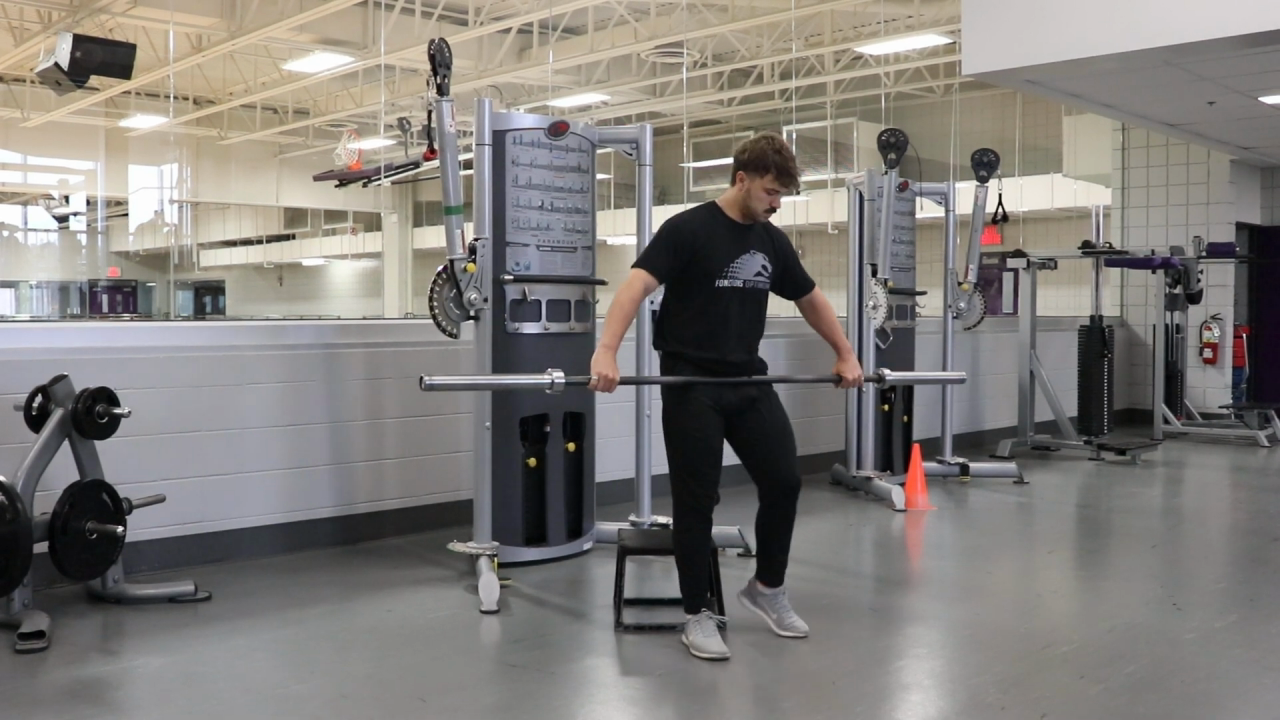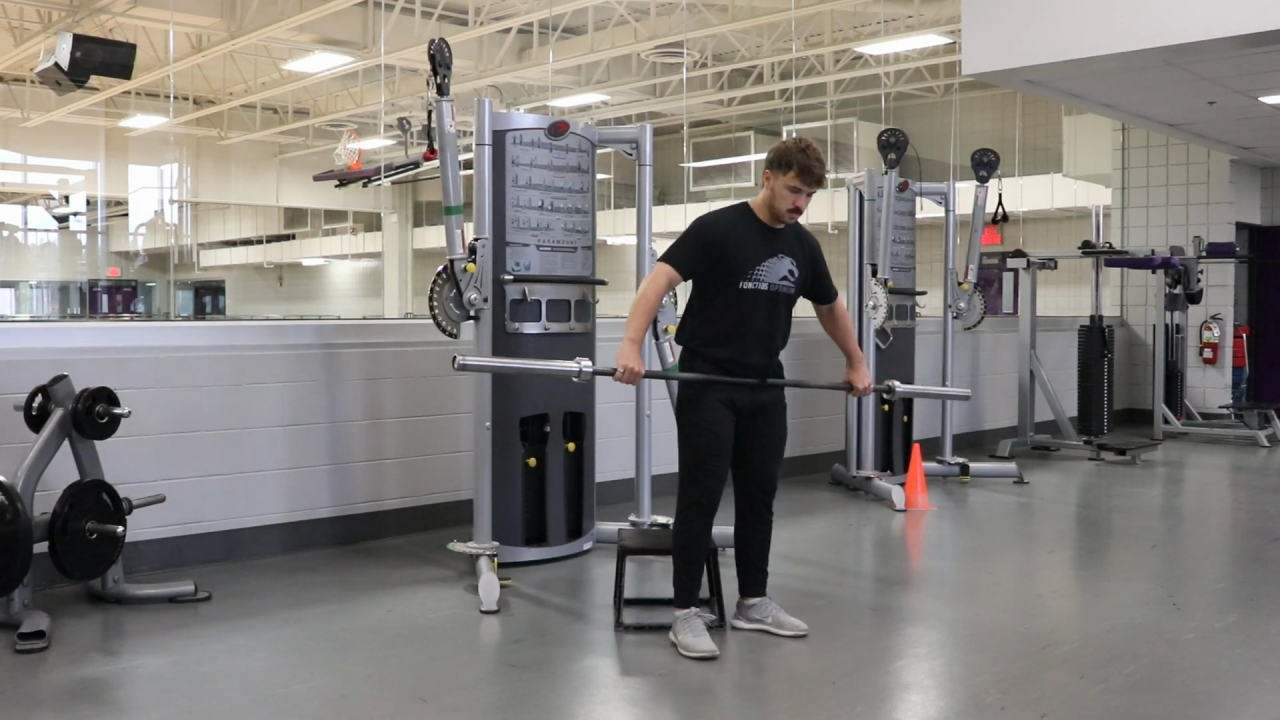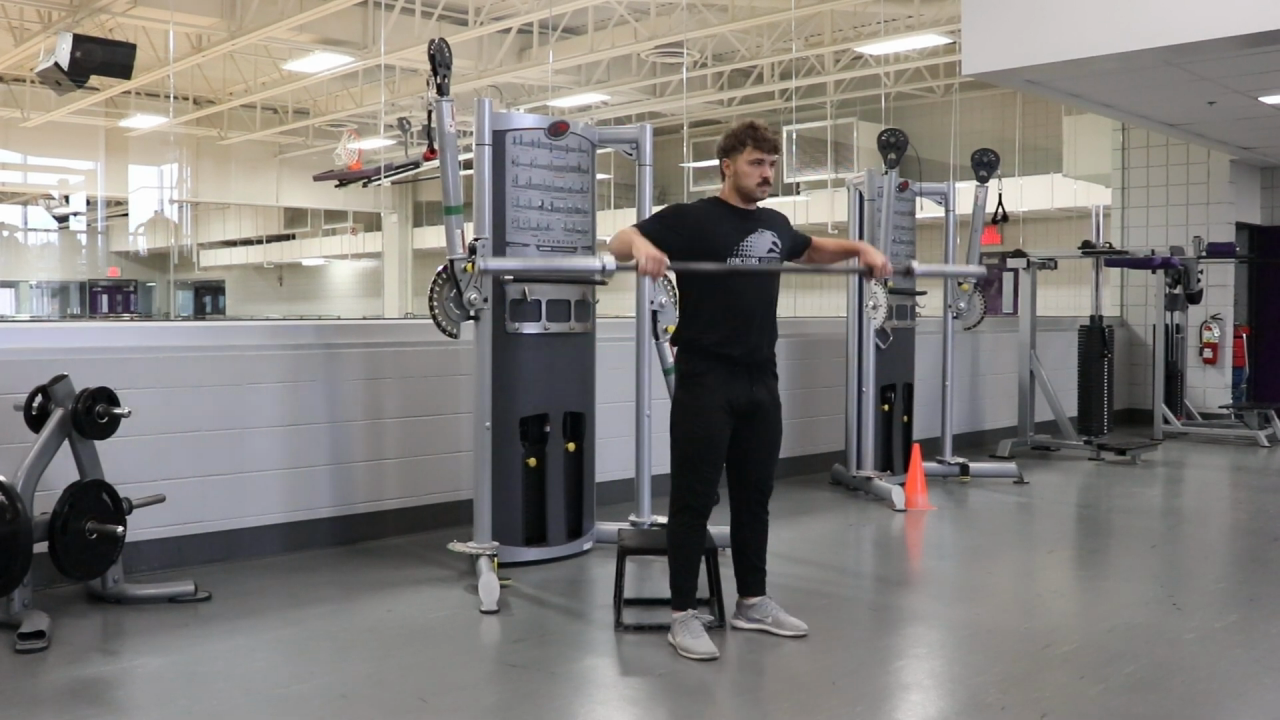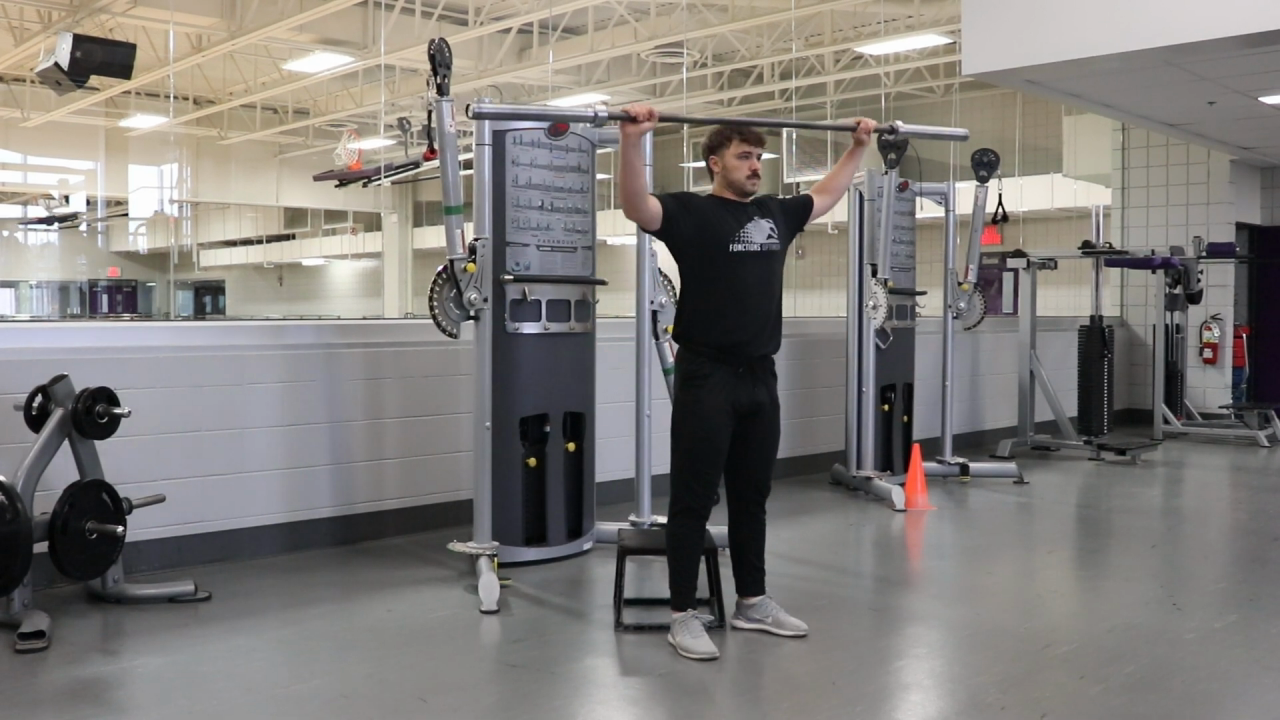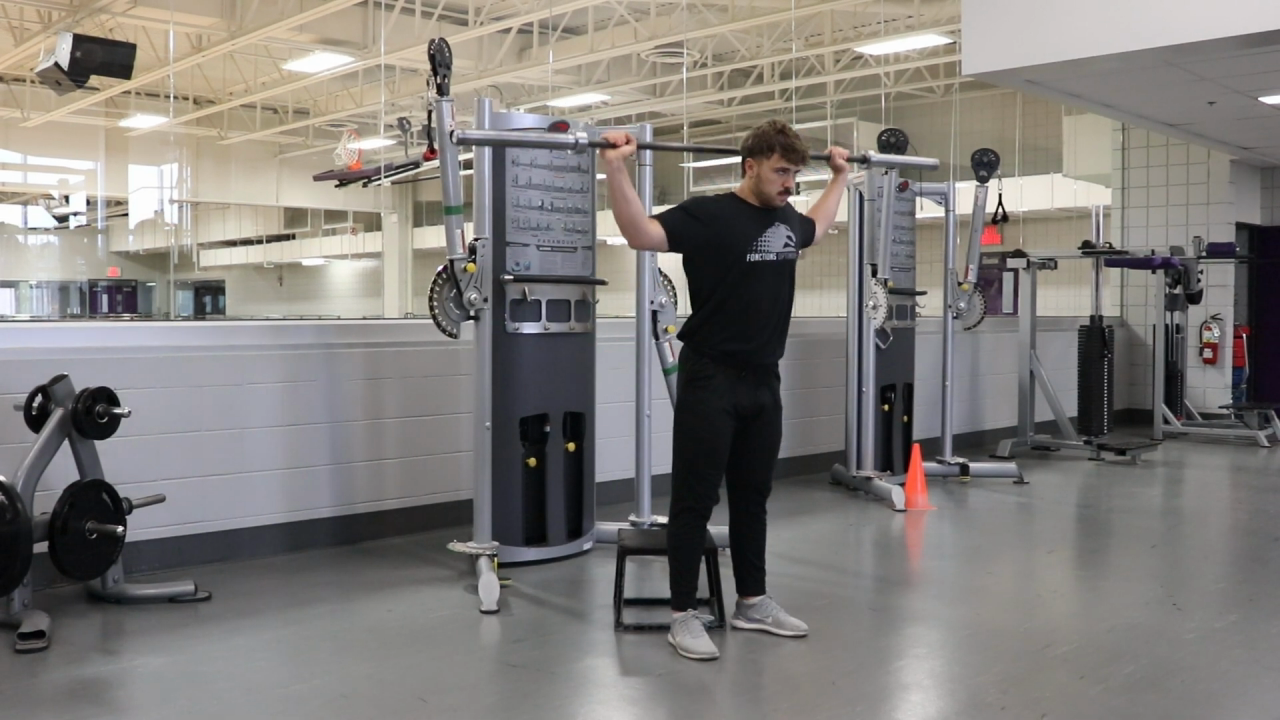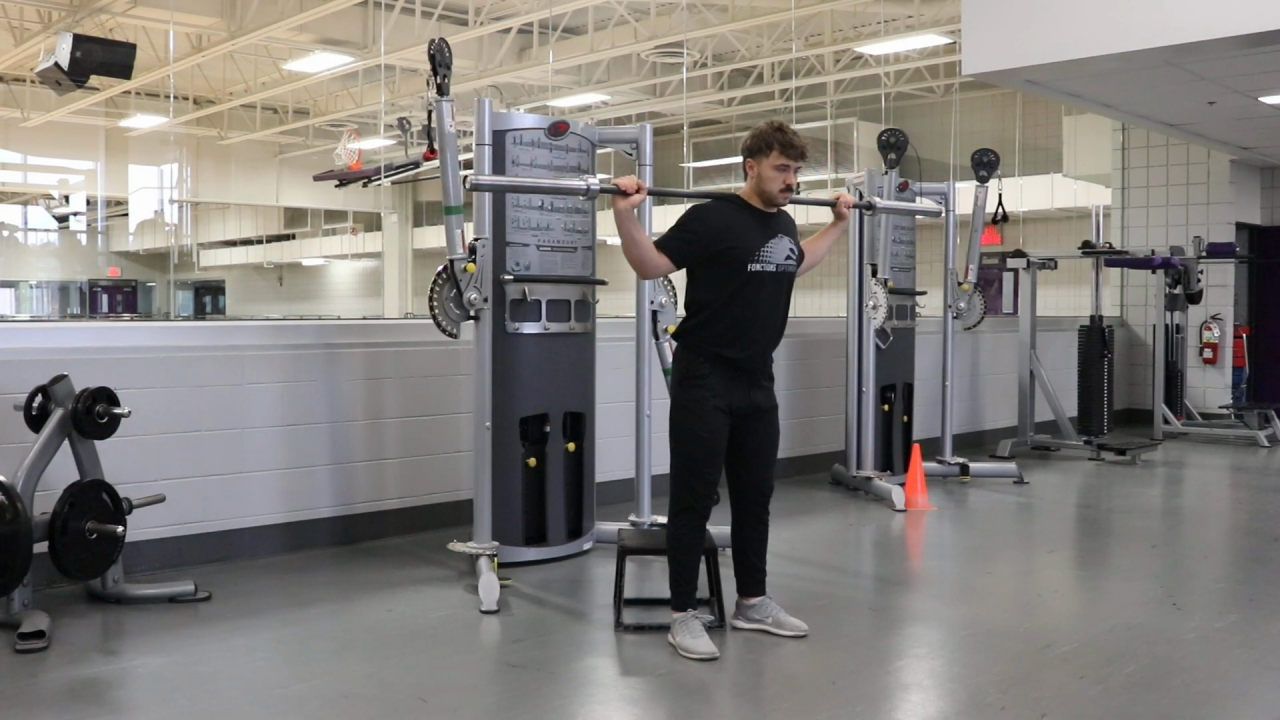
dt=0.4s
person 1, frame 1
left shoulder: (773, 241)
right shoulder: (688, 230)
left elbow: (811, 298)
right elbow: (636, 284)
left wrist: (846, 355)
right wrist: (607, 350)
left hip: (749, 381)
right hip: (692, 384)
left knee: (783, 483)
right knee: (696, 501)
left ankle: (767, 587)
right ankle: (697, 614)
person 1, frame 2
left shoulder: (804, 246)
right shoulder: (717, 229)
left elbow: (830, 307)
right elbow: (660, 279)
left wrist: (856, 363)
right wrist: (631, 344)
left hip: (765, 386)
right hip: (708, 382)
left knee: (759, 496)
right knee: (700, 495)
left ankle: (753, 601)
right ankle: (686, 612)
person 1, frame 3
left shoulder: (774, 224)
right shoulder: (693, 218)
left elbow: (812, 249)
right elbow: (624, 241)
left wrist: (859, 249)
right wrist: (641, 249)
left hip: (760, 380)
right hip: (705, 380)
left knee: (754, 495)
right knee: (694, 499)
left ankle: (752, 600)
right ankle: (683, 614)
person 1, frame 4
left shoulder: (774, 213)
right shoulder: (691, 212)
left elbow: (826, 195)
right elbow: (635, 206)
left wrist: (858, 146)
right wrist: (630, 138)
left hip: (760, 378)
right hip: (707, 379)
left knee: (752, 497)
right knee: (694, 500)
left ankle: (752, 601)
right ankle: (683, 615)
person 1, frame 5
left shoulder: (786, 219)
right shoulder: (708, 214)
left elbow: (820, 223)
right elbow: (639, 232)
left wrist: (839, 174)
right wrist: (615, 165)
left hip: (763, 381)
right hip: (711, 379)
left knee: (753, 497)
right knee: (695, 500)
left ankle: (752, 600)
right ankle: (683, 615)
person 1, frame 6
left shoulder: (784, 224)
right shoulder: (711, 218)
right elbow: (649, 266)
left wrist: (837, 223)
right wrist: (625, 213)
left hip: (757, 382)
right hip: (705, 380)
left knee: (755, 496)
right knee: (694, 501)
left ankle: (752, 601)
right ankle: (683, 615)
